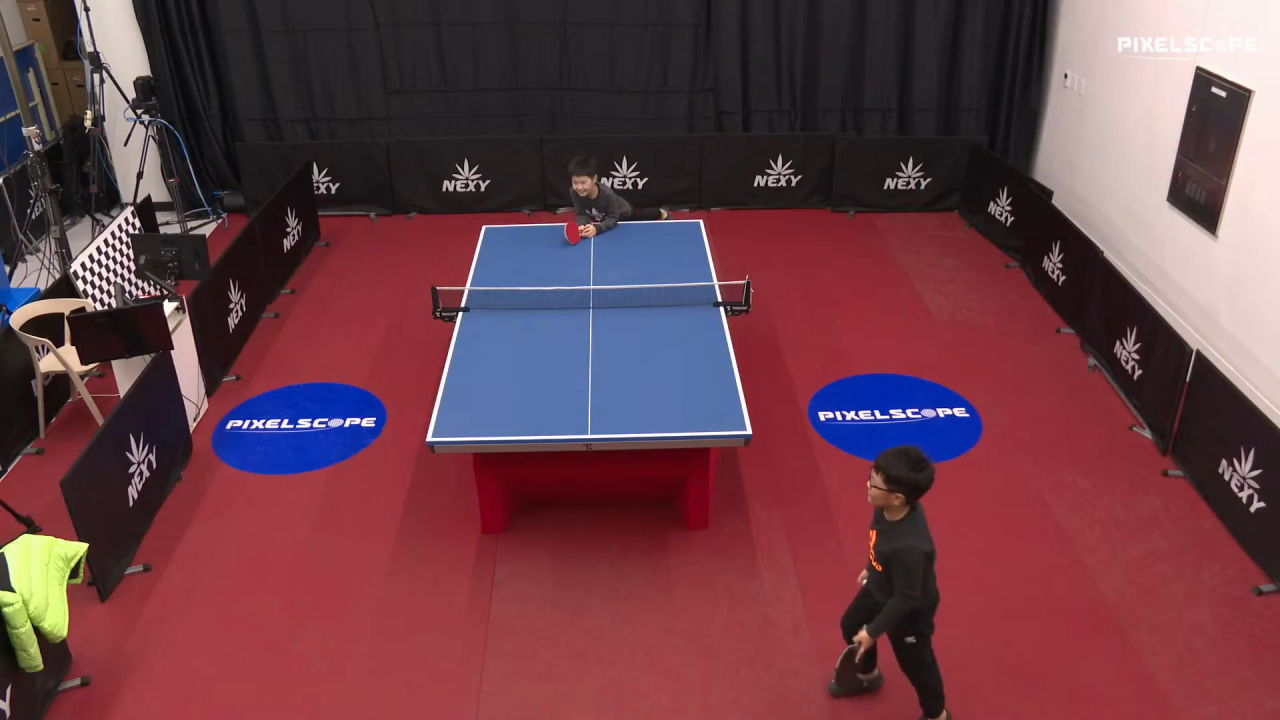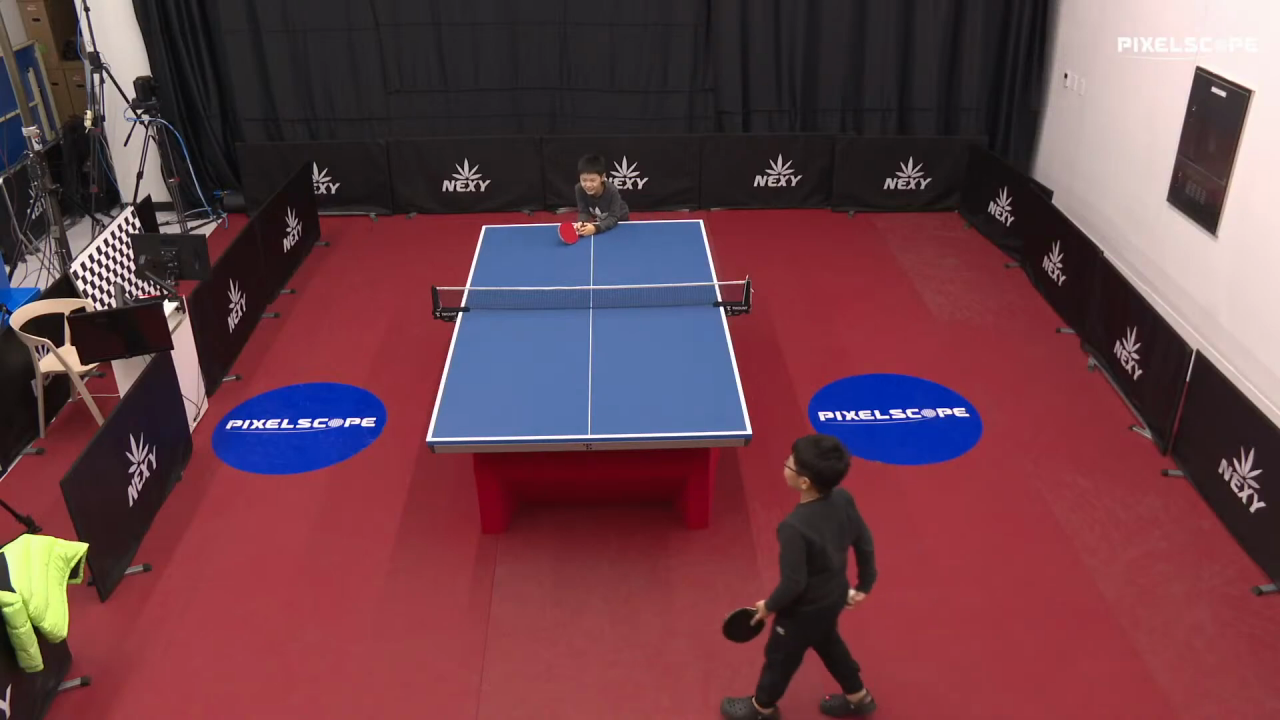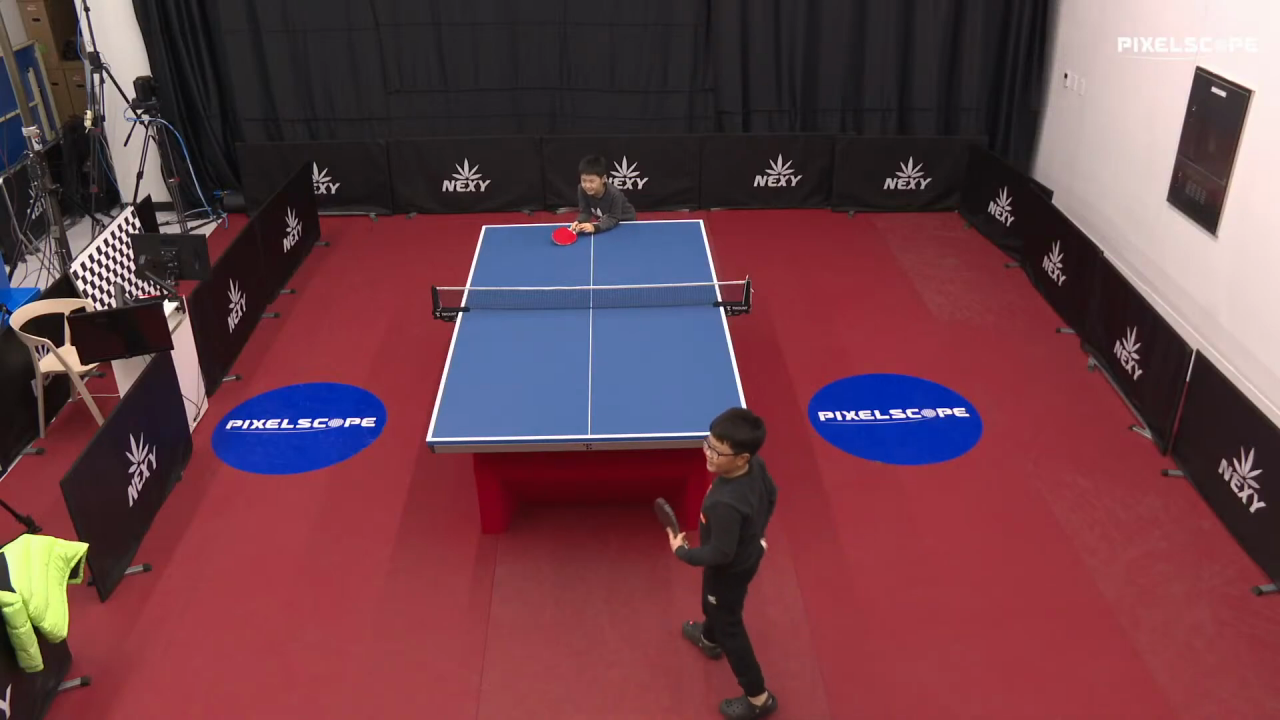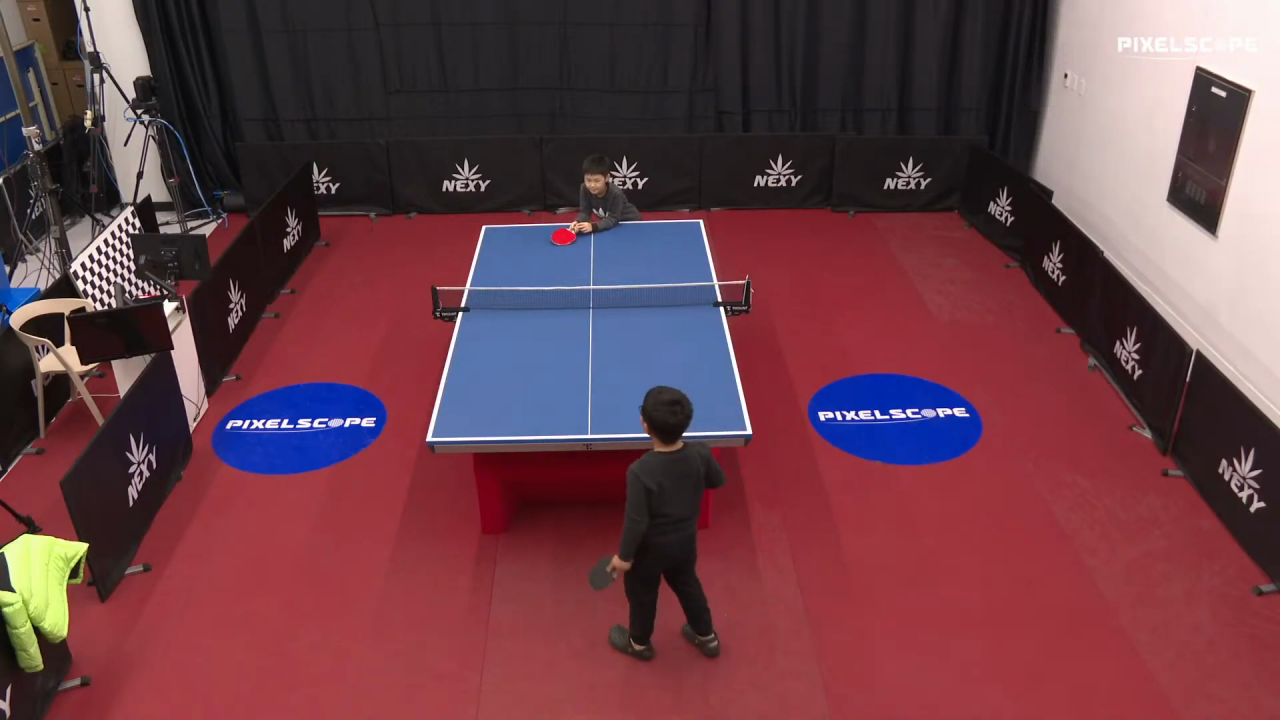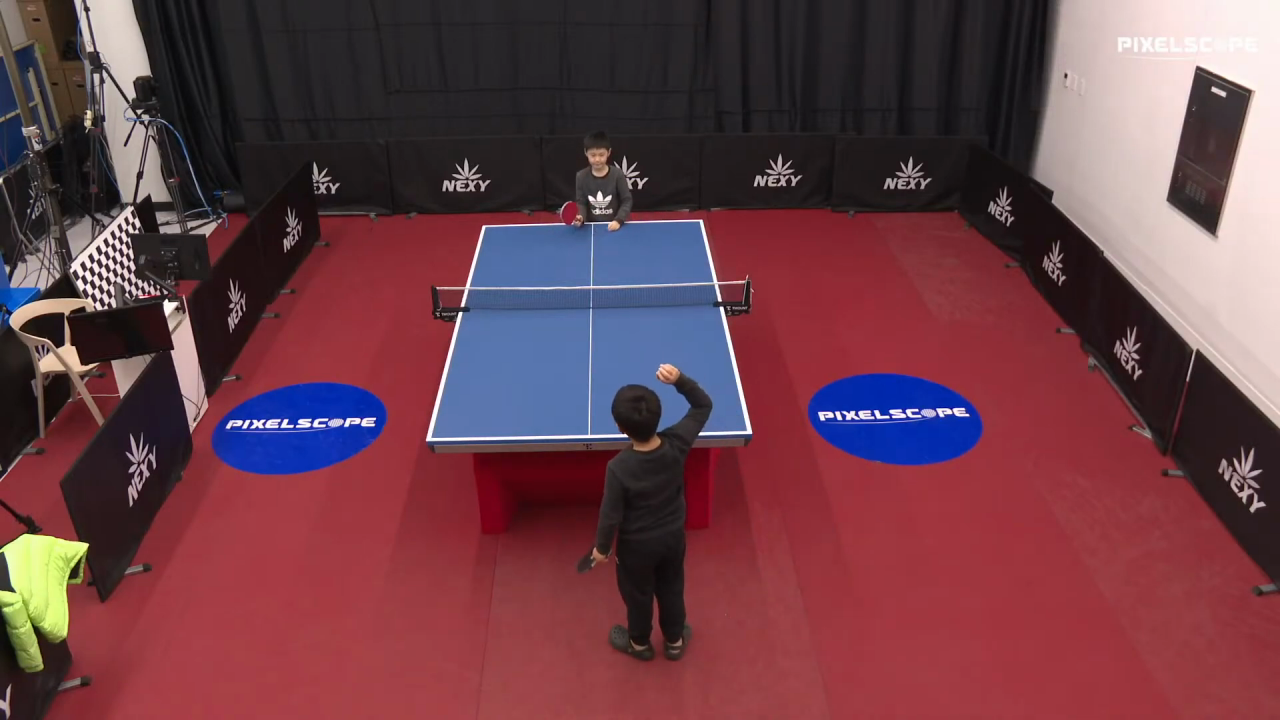
dt=0.7s
person 1, frame 1
left shoulder: (908, 546)
right shoulder: (885, 506)
left elbow: (906, 599)
left wrist: (874, 630)
right wrist: (871, 568)
left hip: (908, 612)
right hip: (878, 591)
left knee: (916, 662)
right knee: (851, 627)
right ankle: (867, 674)
person 1, frame 2
left shoulder: (795, 528)
right shoulder: (843, 499)
left elbow: (794, 584)
right elbow: (865, 543)
left wrist: (768, 606)
right wrist: (863, 585)
left hip: (806, 607)
right hip: (833, 594)
left knee: (780, 656)
right knee: (827, 642)
person 1, frame 3
left shoulder: (725, 503)
right shoulder: (756, 466)
left elbow: (719, 554)
right elbow: (770, 496)
left wrist: (681, 550)
right wrist: (757, 532)
left hip: (729, 570)
right hip: (748, 556)
left knee: (728, 627)
right knee: (715, 607)
right ankle: (710, 639)
person 1, frame 4
left shoulder: (640, 471)
right shoulder: (699, 454)
left elbow: (636, 521)
right elbow: (718, 479)
left wrist: (622, 555)
left hip: (651, 547)
right hip: (686, 539)
left knee: (642, 595)
right knee: (688, 586)
left ankle: (640, 643)
right ankle: (707, 637)
person 1, frame 5
left shoulder: (619, 468)
right shoulder: (677, 444)
left elbow: (611, 516)
right elbow: (704, 405)
left wrist: (601, 547)
right wrist: (679, 380)
left hip: (637, 545)
right hip: (674, 536)
left knee: (638, 595)
right knee: (671, 589)
left ankle: (640, 643)
right ankle: (675, 640)
